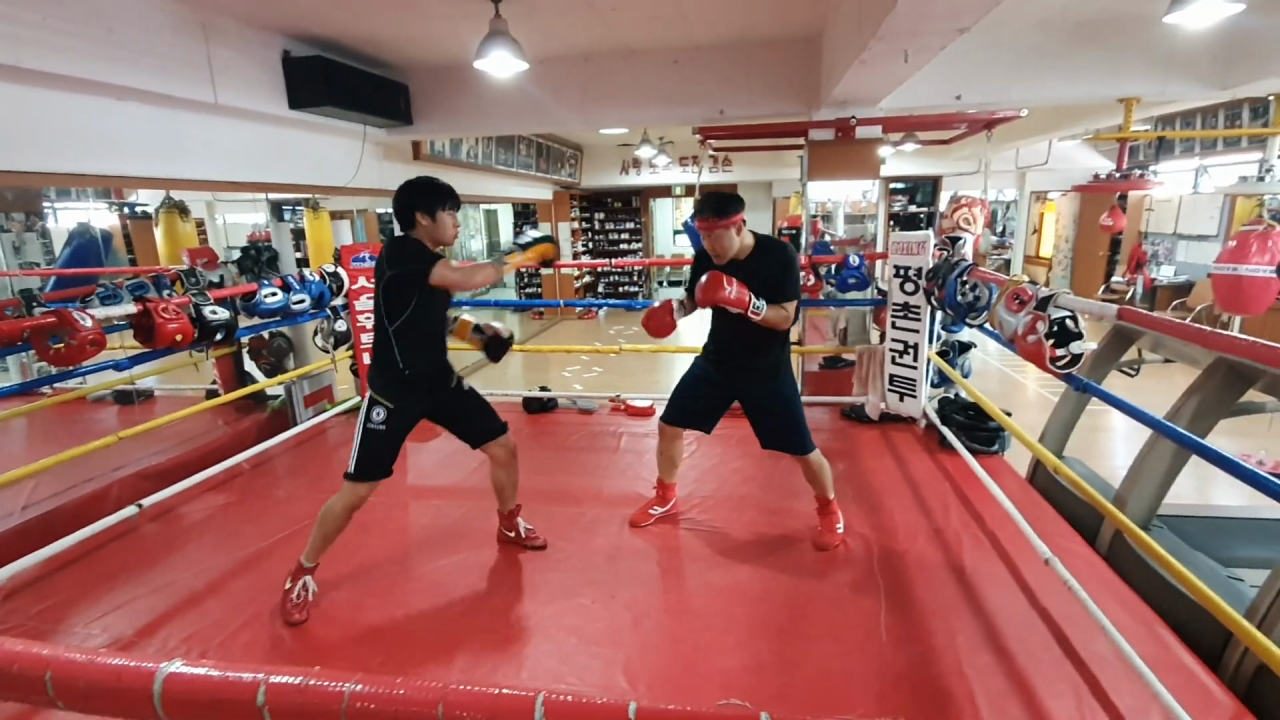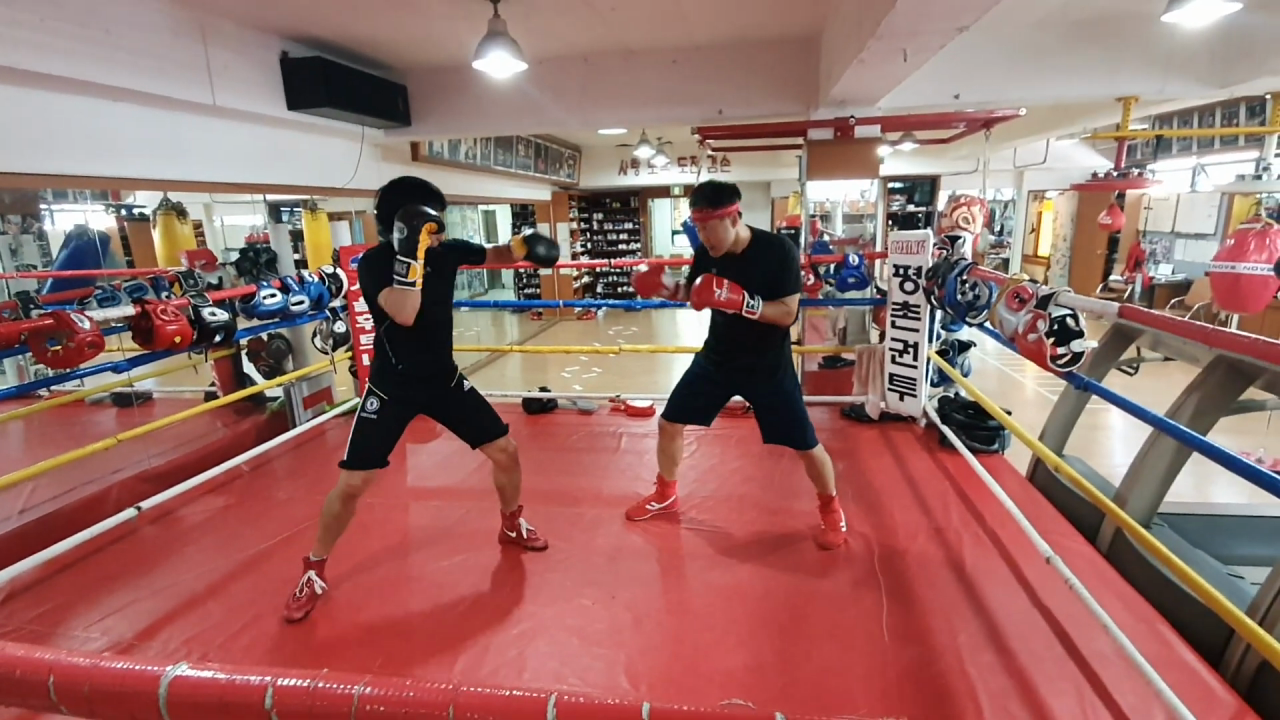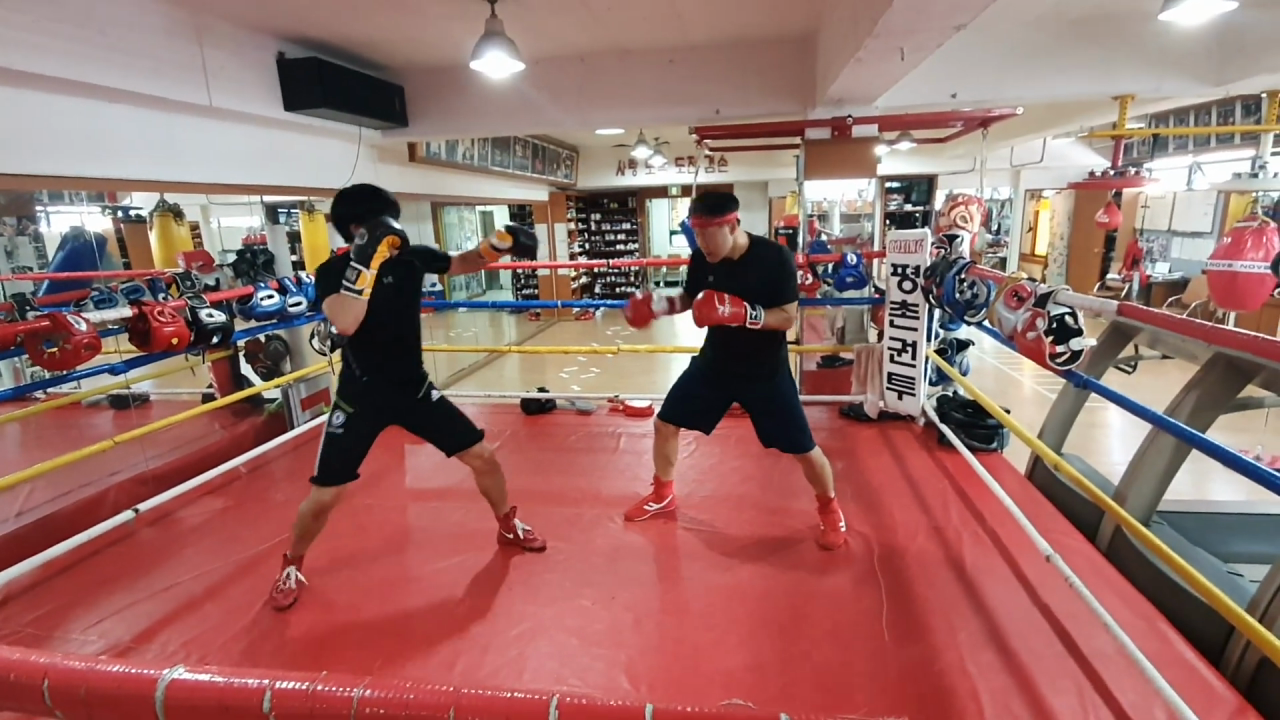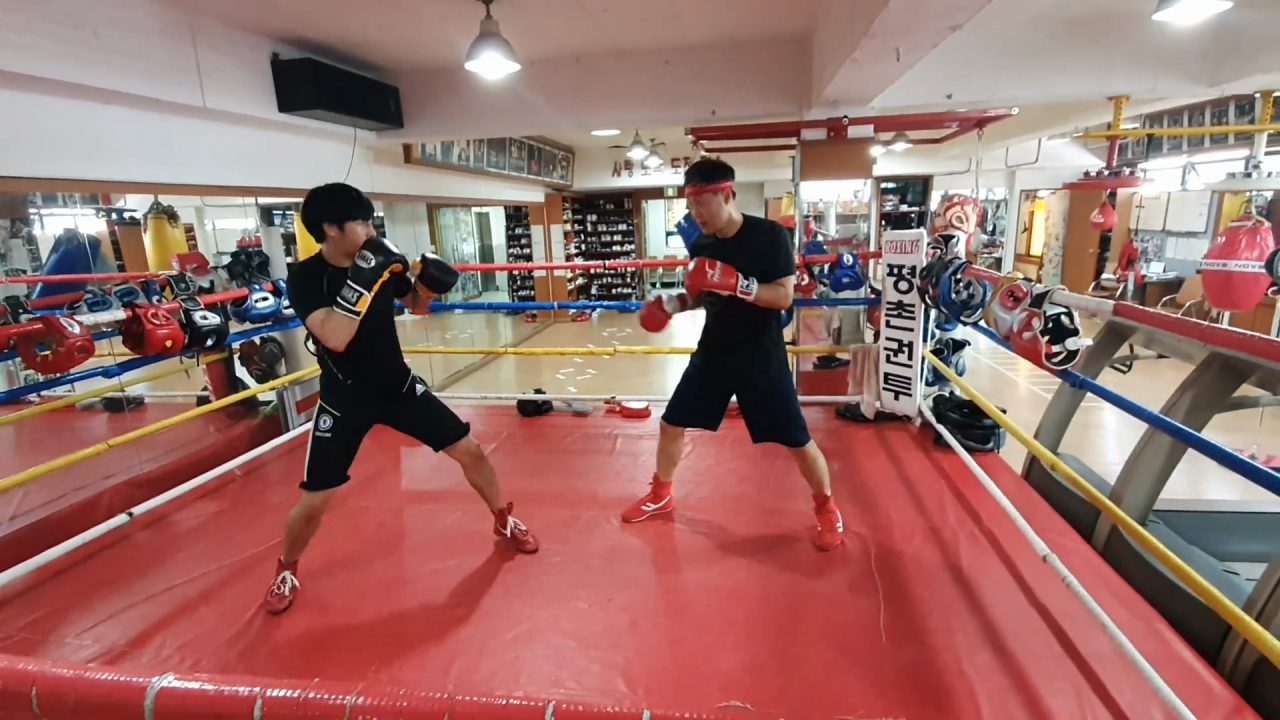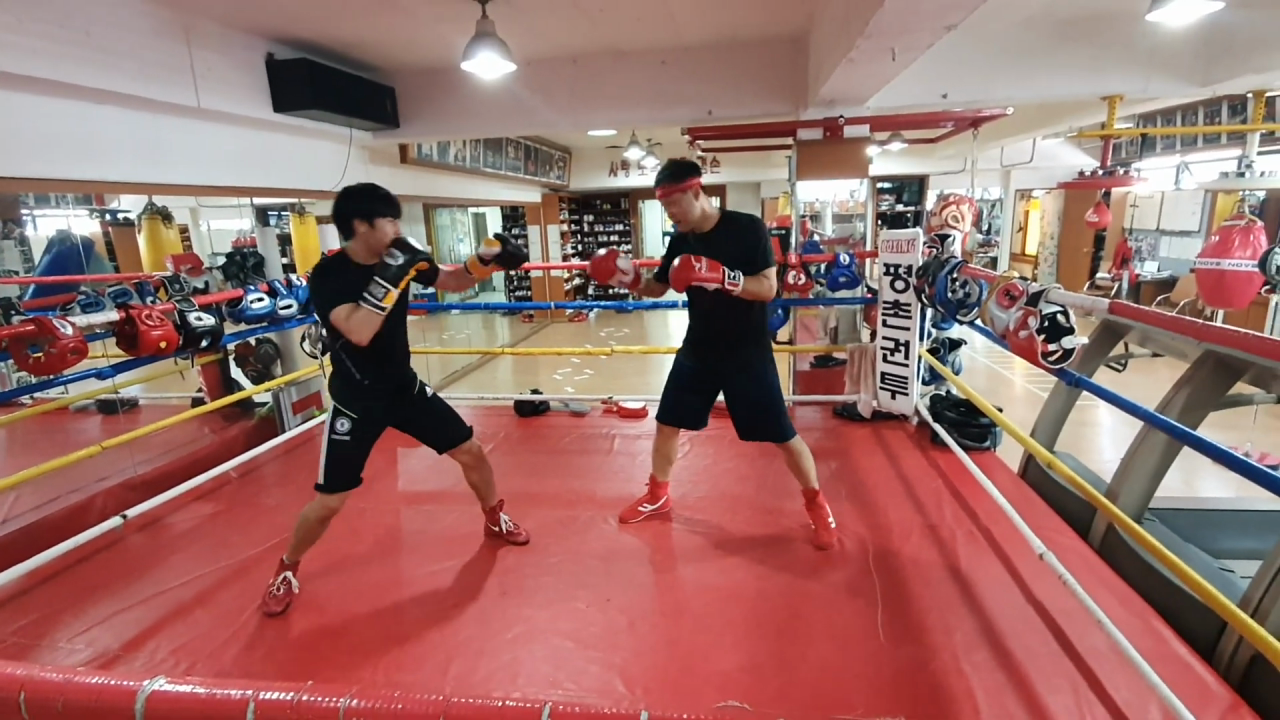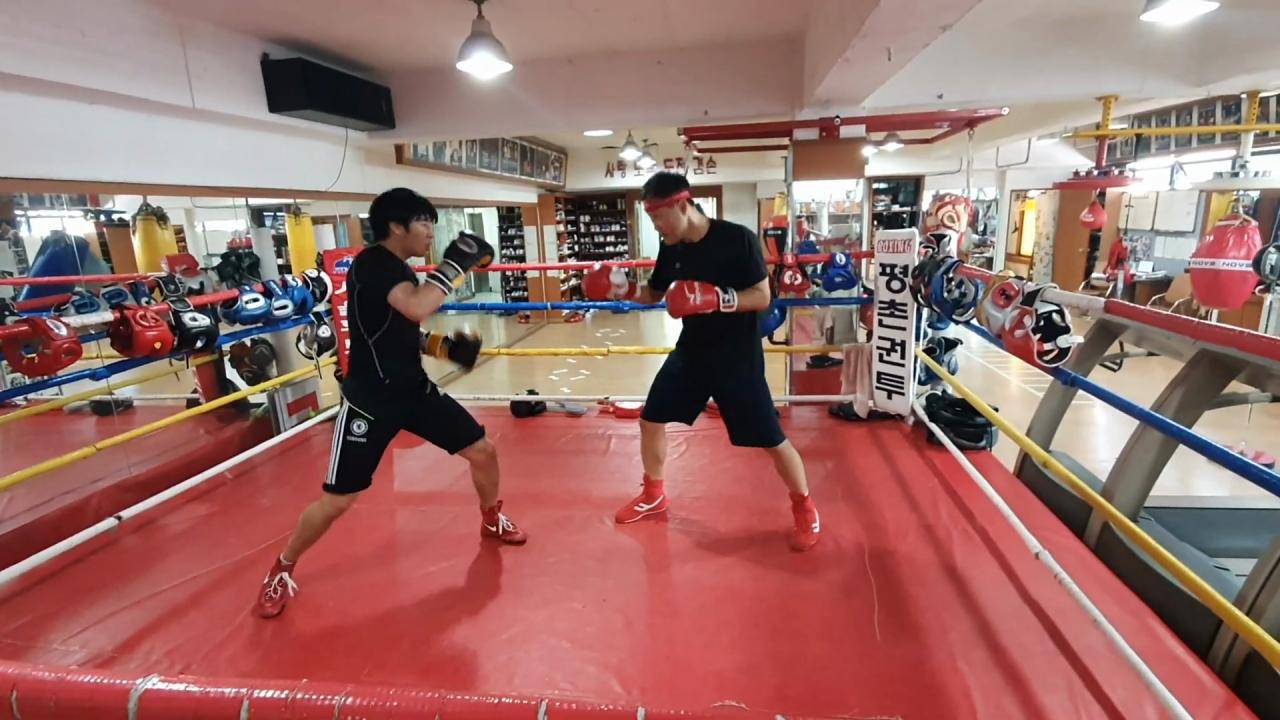
dt=0.2s
person 1, frame 1
left shoulder: (426, 259)
right shoulder: (401, 252)
right elbow: (466, 280)
left wrist: (473, 329)
right wrist: (521, 255)
left hip: (437, 378)
right hip: (394, 389)
left knee: (503, 446)
right knee: (356, 491)
left ankle: (509, 524)
right ankle: (303, 573)
person 1, frame 2
left shoulder: (446, 250)
right shoulder: (374, 262)
left elbow: (496, 256)
right elbow: (406, 315)
left wrist: (523, 246)
right wrist: (410, 248)
left hip: (442, 378)
right hip: (391, 384)
left knee: (505, 450)
right knee: (352, 482)
left ankle: (512, 525)
right ankle: (313, 569)
person 1, frame 3
left shoulder: (410, 256)
right shoulder: (331, 272)
left elbow: (466, 262)
right elbow: (346, 323)
left wrist: (499, 243)
right wrist: (366, 258)
left hip: (413, 388)
right hip: (360, 397)
left knee: (483, 457)
right knee: (323, 496)
left ankle: (508, 526)
right ankle: (292, 564)
person 1, frame 4
left shoulder: (383, 263)
right shoulder: (304, 278)
left elbow: (417, 305)
right elbow: (335, 339)
left wrist: (429, 280)
right wrist: (362, 279)
left hip: (399, 386)
right hip: (344, 399)
left knee: (469, 449)
right knee: (313, 502)
left ankle: (504, 520)
right ankle: (287, 569)
person 1, frame 5
left shoulder: (394, 258)
right shoulder: (327, 275)
left elbow: (453, 283)
right elbow: (360, 334)
left wrist: (487, 258)
right wrist: (390, 276)
left hip: (404, 387)
right hip: (356, 400)
left knee: (471, 451)
right knee: (329, 503)
left ankle: (494, 518)
right ankle: (287, 569)
person 1, frame 6
left shoulder: (402, 267)
right shoulder: (372, 263)
right elbow: (417, 308)
left wrist: (445, 344)
right wrist: (457, 261)
left hip: (414, 388)
right hip: (370, 399)
left knee: (483, 449)
right knee: (335, 502)
left ankle: (492, 520)
right ankle: (283, 569)
person 2, frame 1
left shoulder: (780, 256)
right shoulder: (706, 257)
left elbow: (785, 319)
right elbow: (694, 300)
left wrist: (744, 301)
right wrist: (674, 309)
left hip: (768, 367)
right hip: (716, 360)
left knee: (803, 450)
right knee: (669, 426)
left ankle: (829, 511)
right ankle: (665, 497)
person 2, frame 2
left shoulder: (778, 250)
right shoulder: (706, 253)
left elbow: (787, 313)
right elbow: (694, 296)
left wrist: (740, 301)
right wrist: (667, 286)
left hip: (769, 364)
right hip: (717, 357)
left knee: (806, 445)
right knee: (669, 423)
left ankle: (831, 509)
right ankle: (665, 494)
person 2, frame 3
left shoulder: (775, 257)
right shoulder: (702, 260)
left elbow: (789, 318)
right elbow: (690, 300)
left wrist: (742, 314)
right wrist: (659, 303)
left hip: (765, 369)
right hip: (714, 362)
left knee: (804, 449)
right knee: (665, 424)
left ankle: (830, 510)
right ankle: (662, 494)
person 2, frame 4
left shoulder: (770, 235)
right shoulder: (701, 245)
left elbow: (784, 296)
left wrist: (734, 283)
right wrist: (674, 303)
left hip: (763, 360)
right hip: (711, 356)
left knee: (798, 442)
right knee: (671, 425)
left ankle: (826, 509)
right ankle: (661, 495)
person 2, frame 5
left shoulder: (748, 228)
right shoulder: (681, 240)
left elbow: (768, 288)
right elbow: (658, 288)
left wrist: (719, 276)
right wrist: (628, 276)
left hip: (748, 354)
right hip: (697, 352)
left knee: (783, 436)
right knee: (666, 425)
left ankle: (817, 506)
right ankle: (658, 494)
person 2, frame 6
left shoulder: (738, 239)
right shoulder: (672, 249)
left elbow: (762, 297)
right elbow: (654, 294)
left wrist: (714, 298)
right wrist: (622, 286)
left hip: (738, 358)
right hip: (689, 353)
left knee: (772, 441)
right knee: (650, 419)
left ankle: (805, 509)
right ankle: (654, 494)
